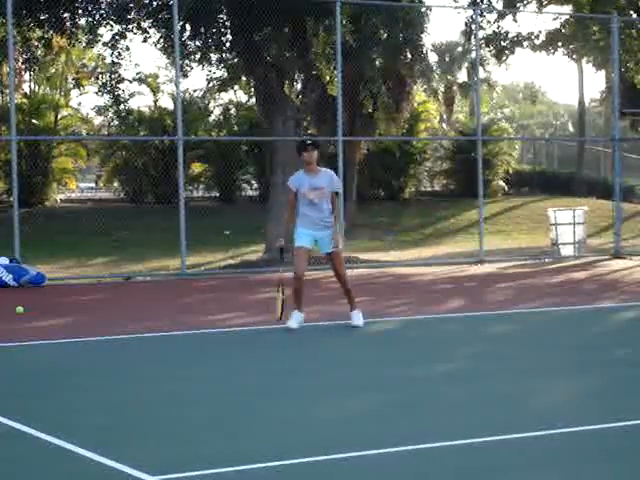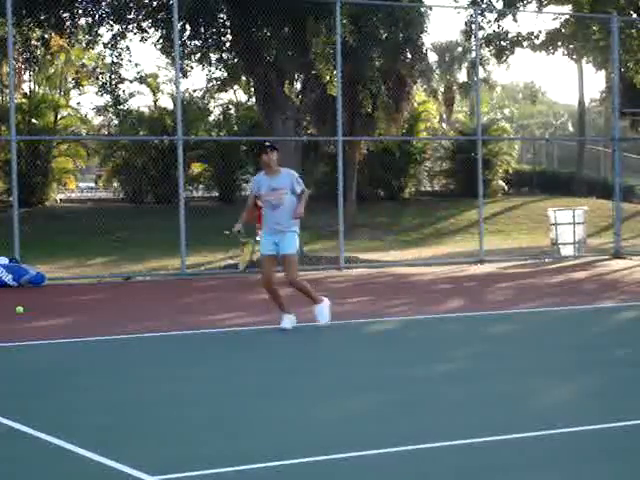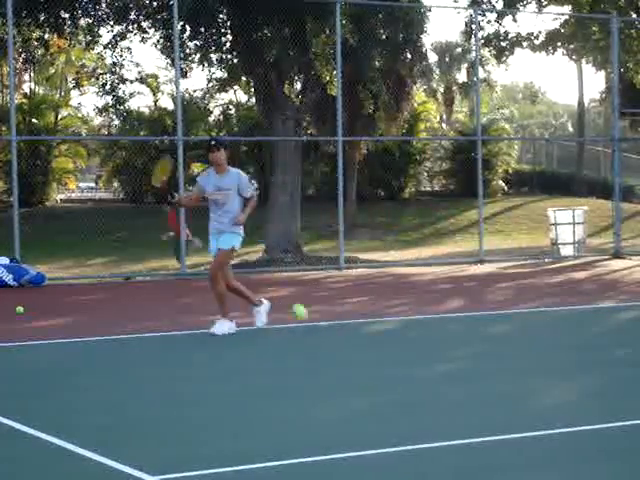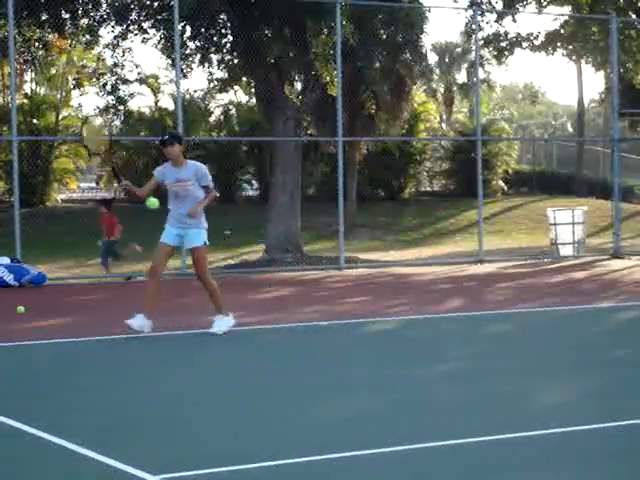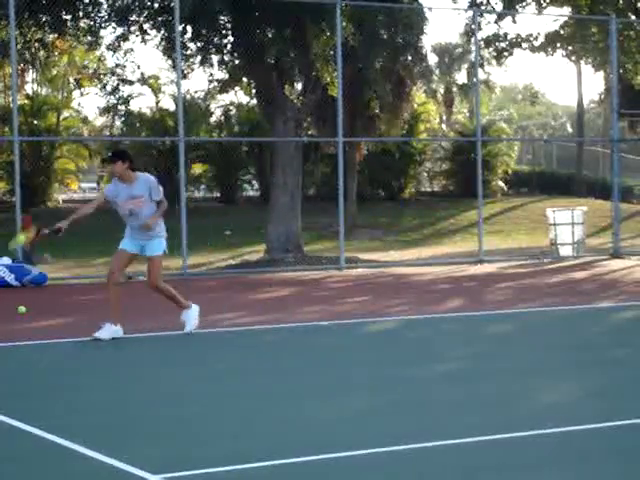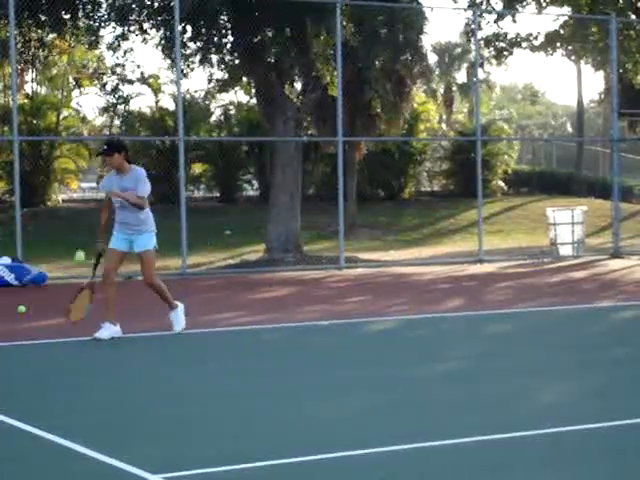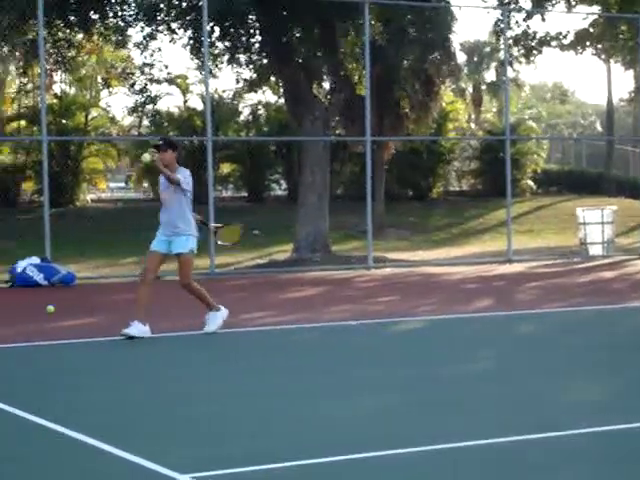
dt=0.3s
person 1, frame 1
left shoulder: (329, 176)
right shoulder: (295, 180)
left elbow: (335, 205)
right elbow: (290, 210)
left wrist: (336, 232)
right wrist: (284, 235)
left hip: (327, 230)
right hip: (304, 230)
left knee: (341, 275)
right knee: (299, 273)
left ankle: (354, 309)
right ankle: (298, 312)
person 1, frame 2
left shoulder: (291, 176)
right shoulder: (257, 181)
left elbow: (304, 193)
right elbow: (249, 207)
left wrist: (300, 208)
right wrist: (240, 224)
left hip: (288, 231)
right hip: (268, 234)
left knee: (292, 280)
right knee: (267, 280)
left ankle: (319, 301)
right ankle: (286, 313)
person 1, frame 3
left shoulder: (238, 176)
right shoulder: (205, 177)
left elbow: (253, 198)
right elbow: (192, 201)
left wrist: (244, 215)
right wrist: (179, 200)
left hip: (232, 231)
right hip: (215, 232)
left knee: (214, 274)
right knee: (227, 281)
left ankle: (226, 320)
right ankle: (258, 303)
person 1, frame 4
left shoulder: (197, 168)
right shoulder: (163, 170)
left elbow: (212, 192)
right elbow: (143, 193)
left wrist: (199, 206)
right wrist: (128, 186)
left hip: (194, 226)
right hip: (173, 227)
left knee: (202, 274)
right knee: (154, 270)
left ankle: (223, 316)
right ankle: (144, 318)
person 1, frame 5
left shoulder: (148, 180)
right shoulder: (114, 187)
left elbow: (163, 203)
right elbow: (91, 206)
left wrist: (154, 219)
right wrist: (68, 221)
left hip: (154, 237)
right hip: (132, 237)
left knee: (155, 283)
right knee: (113, 276)
left ankle: (187, 307)
right ankle: (114, 325)
person 1, frame 6
left shoulder: (139, 174)
right shoulder: (108, 179)
left elbow: (142, 204)
right elbow: (105, 210)
left wrist: (121, 195)
right wrist: (100, 238)
left hip: (143, 231)
right hip: (120, 232)
left knee: (150, 279)
right knee: (107, 274)
left ankle: (174, 307)
right ankle: (111, 325)
person 1, frame 7
left shoulder: (184, 174)
right shoulder: (162, 177)
left elbow: (174, 180)
left wrist: (159, 166)
left hip: (184, 234)
right hip: (164, 233)
left knee: (186, 282)
right knee: (146, 276)
left ankle: (216, 310)
right ankle: (141, 324)
